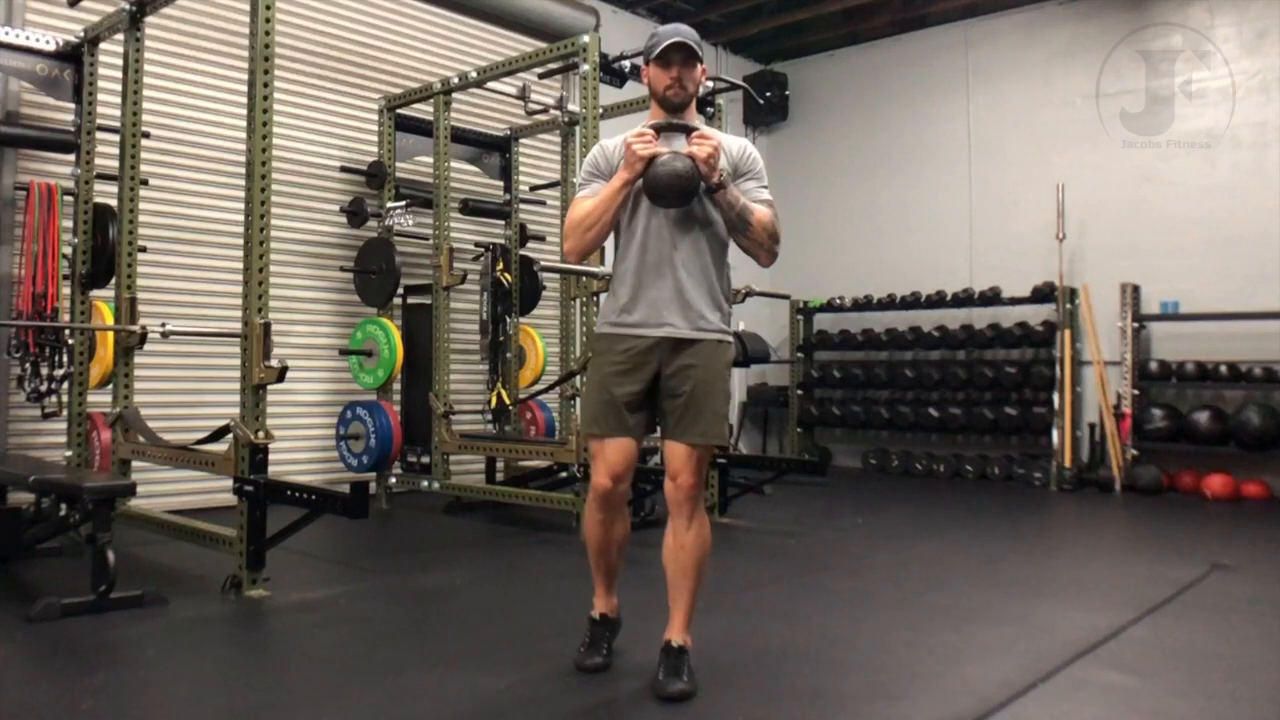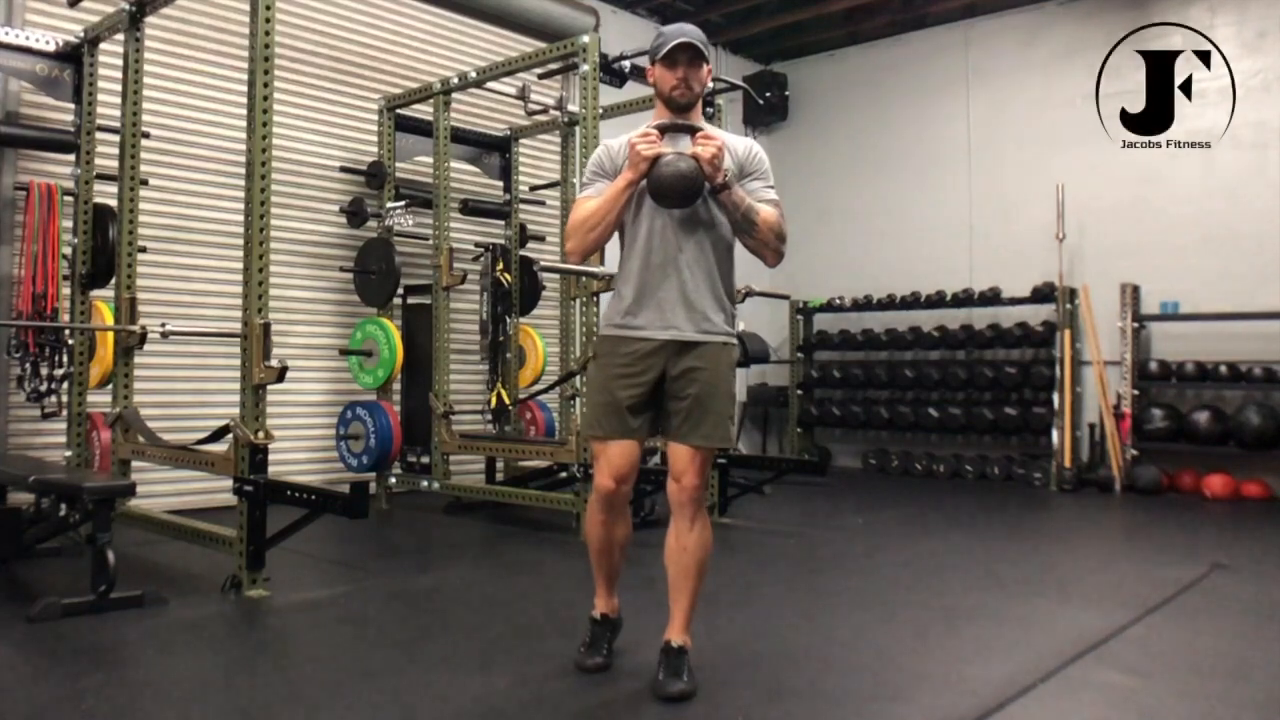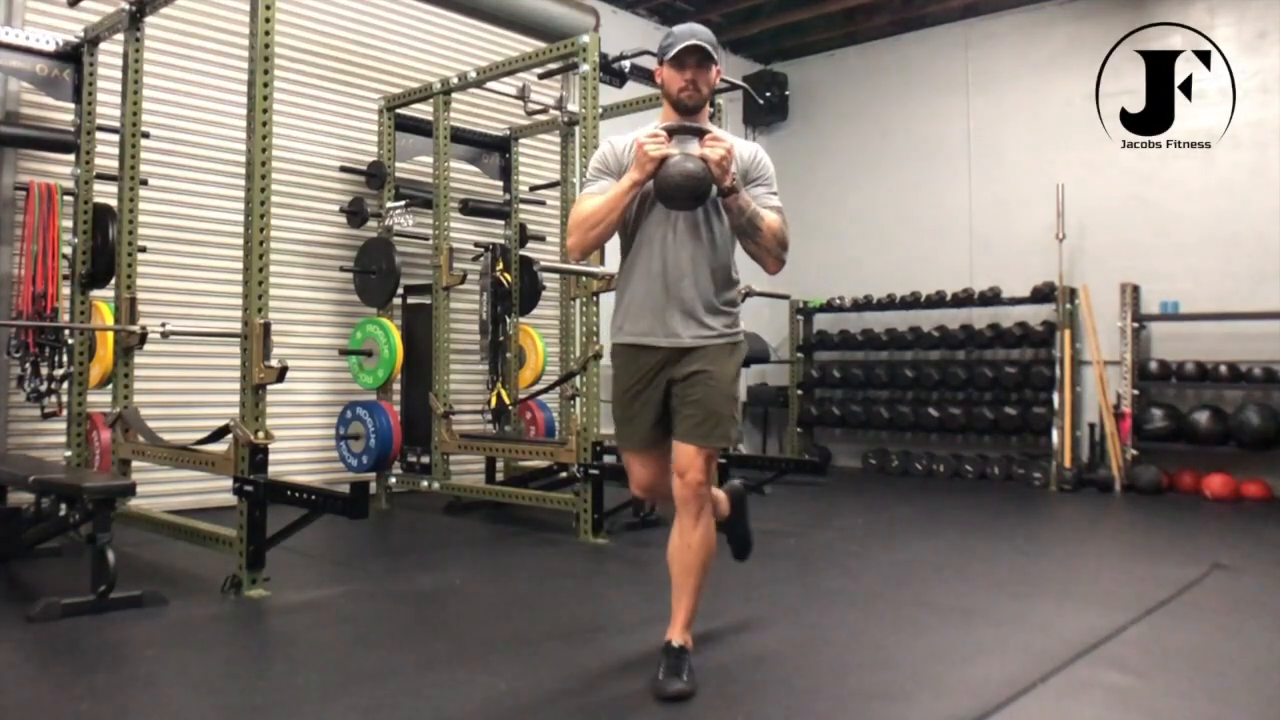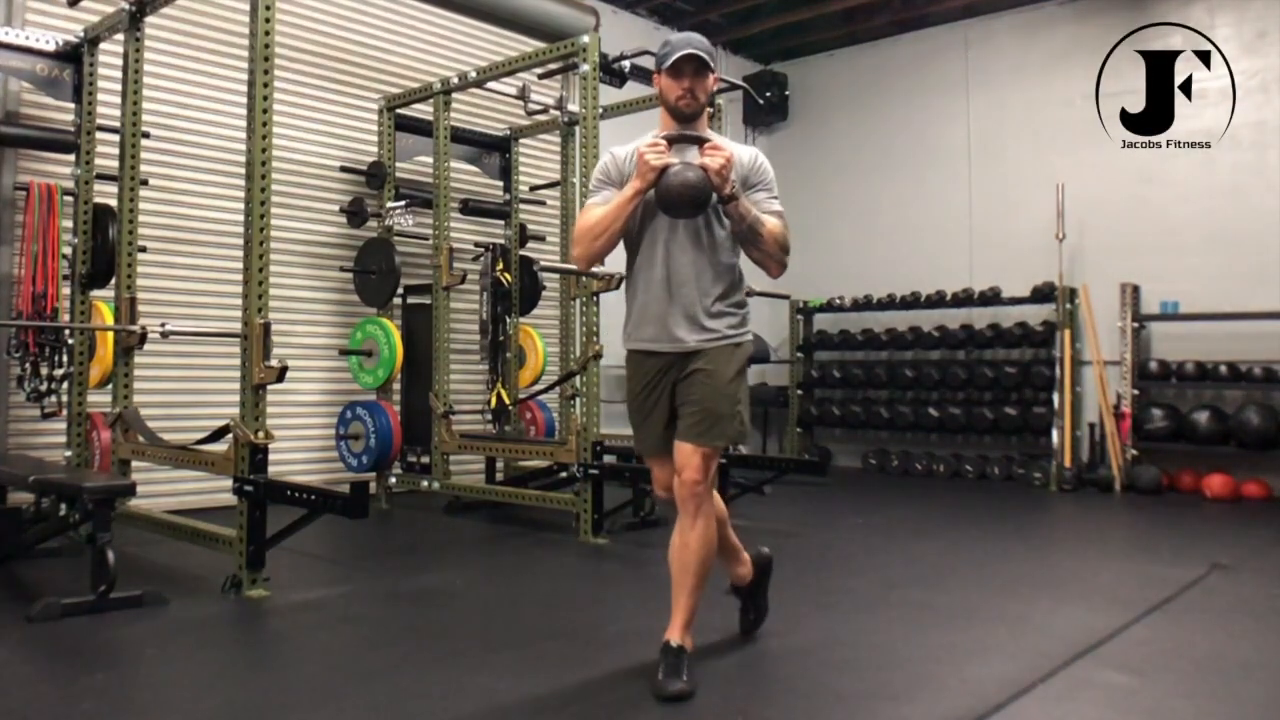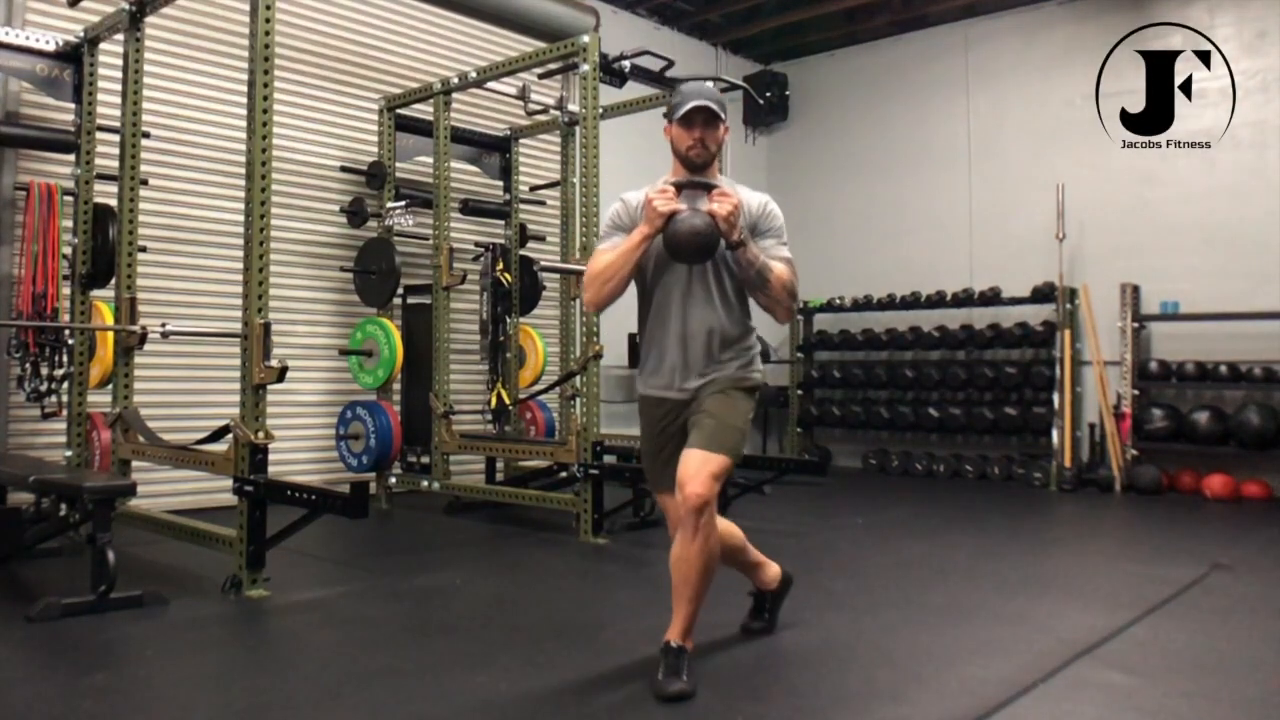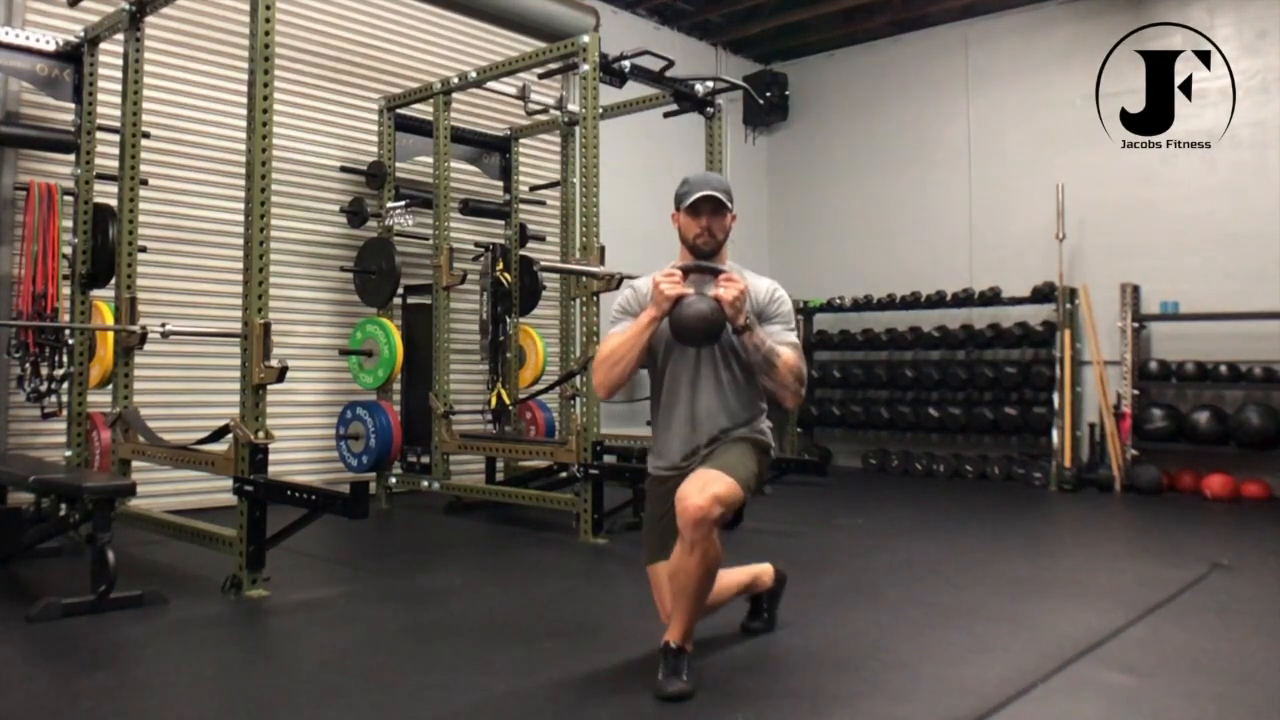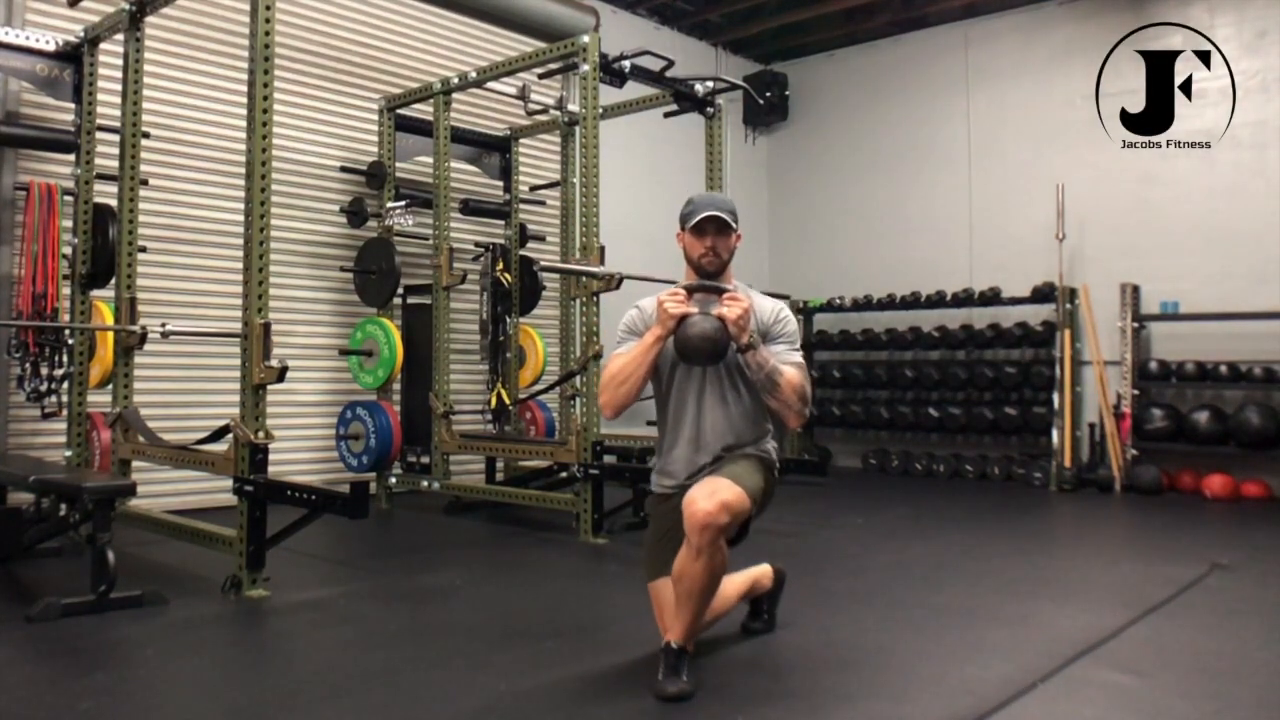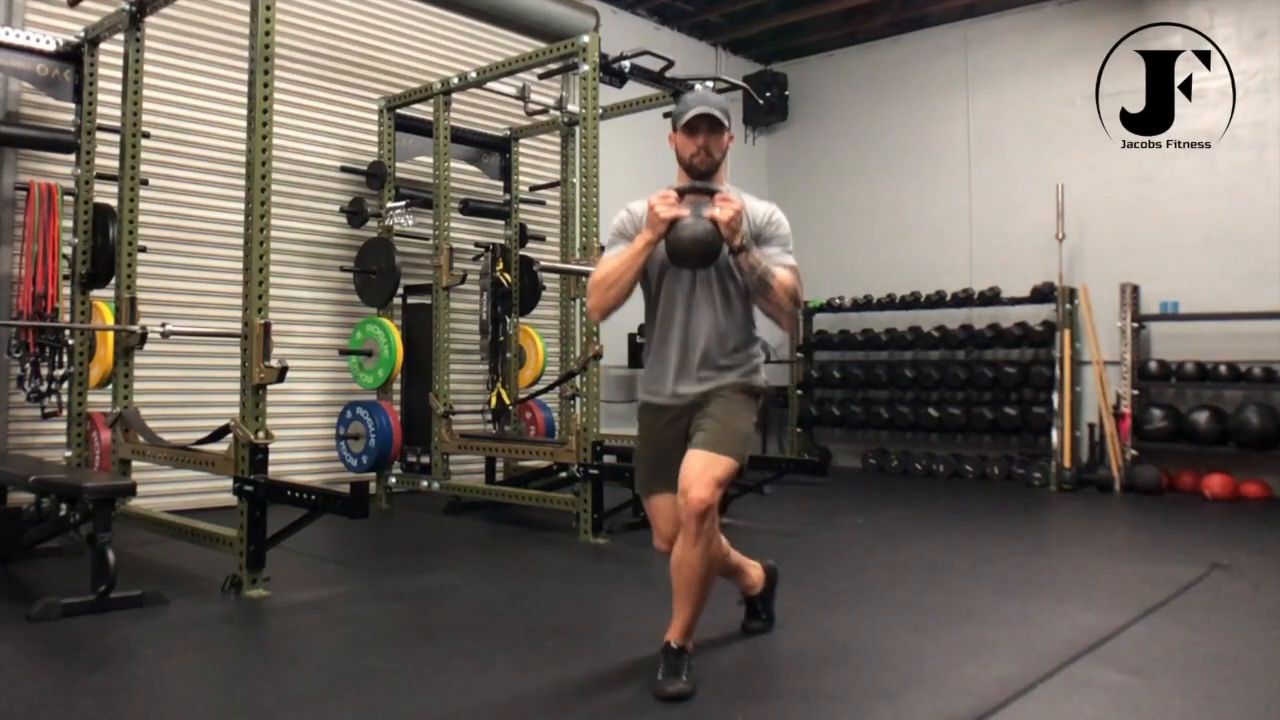
dt=0.4s
person 1, frame 1
left shoulder: (735, 153)
right shoulder: (609, 153)
left elbow: (767, 247)
right elbow: (574, 246)
left wrist: (716, 181)
right wrist: (628, 175)
left hip: (699, 339)
right hip: (622, 334)
left knee: (684, 490)
right knee: (608, 482)
left ankle: (677, 641)
right ankle: (604, 610)
person 1, frame 2
left shoulder: (741, 152)
right shoulder: (614, 153)
left elbow: (774, 248)
right elbow: (577, 246)
left wrist: (721, 182)
right wrist: (630, 175)
left hip: (704, 341)
right hip: (627, 336)
left knee: (687, 491)
right knee: (611, 483)
left ankle: (676, 643)
right ankle: (604, 612)
person 1, frame 3
left shoulder: (745, 156)
right shoulder: (619, 150)
left elbow: (775, 256)
right elbow: (577, 242)
left wrist: (728, 185)
right wrist: (638, 175)
left hip: (708, 341)
right hip: (638, 339)
left knee: (689, 485)
right knee: (647, 483)
left ankle: (677, 641)
right ankle: (726, 506)
person 1, frame 4
left shoulder: (745, 160)
right shoulder: (620, 161)
left elbow: (777, 260)
right elbow: (583, 253)
left wrist: (729, 193)
right wrist: (638, 185)
left hip: (715, 342)
right hip: (648, 345)
left knee: (692, 485)
right knee: (670, 487)
left ankle: (677, 642)
right ankle: (746, 568)
person 1, frame 5
left shoulder: (755, 207)
right shoulder: (632, 207)
left elbow: (785, 306)
right elbow: (594, 296)
left wrist: (737, 239)
right wrist: (647, 229)
left hip: (725, 378)
right hip: (660, 386)
left knee: (695, 494)
right knee: (687, 523)
left ankle: (677, 643)
right ankle: (768, 577)
person 1, frame 6
left shoulder: (764, 294)
right shoulder: (641, 294)
left elbow: (792, 393)
right elbow: (604, 383)
left wrist: (742, 322)
right wrist: (655, 311)
left hip: (737, 442)
right hip: (670, 460)
left knee: (696, 508)
right knee: (682, 603)
left ankle: (676, 648)
right ankle: (763, 578)
person 1, frame 7
left shoulder: (770, 315)
right shoulder: (647, 314)
left elbow: (797, 413)
right elbow: (609, 404)
left wrist: (746, 341)
right wrist: (660, 332)
left hip: (743, 463)
right hip: (672, 480)
left knee: (704, 512)
right knee: (682, 611)
left ankle: (676, 650)
right ankle: (762, 579)
person 1, frame 8
left shoulder: (761, 217)
right shoulder: (638, 216)
left elbow: (789, 317)
right elbow: (597, 306)
left wrist: (739, 244)
right wrist: (650, 236)
left hip: (729, 387)
right hip: (662, 393)
left knee: (697, 499)
right knee: (671, 538)
left ankle: (677, 645)
right ankle: (755, 577)
